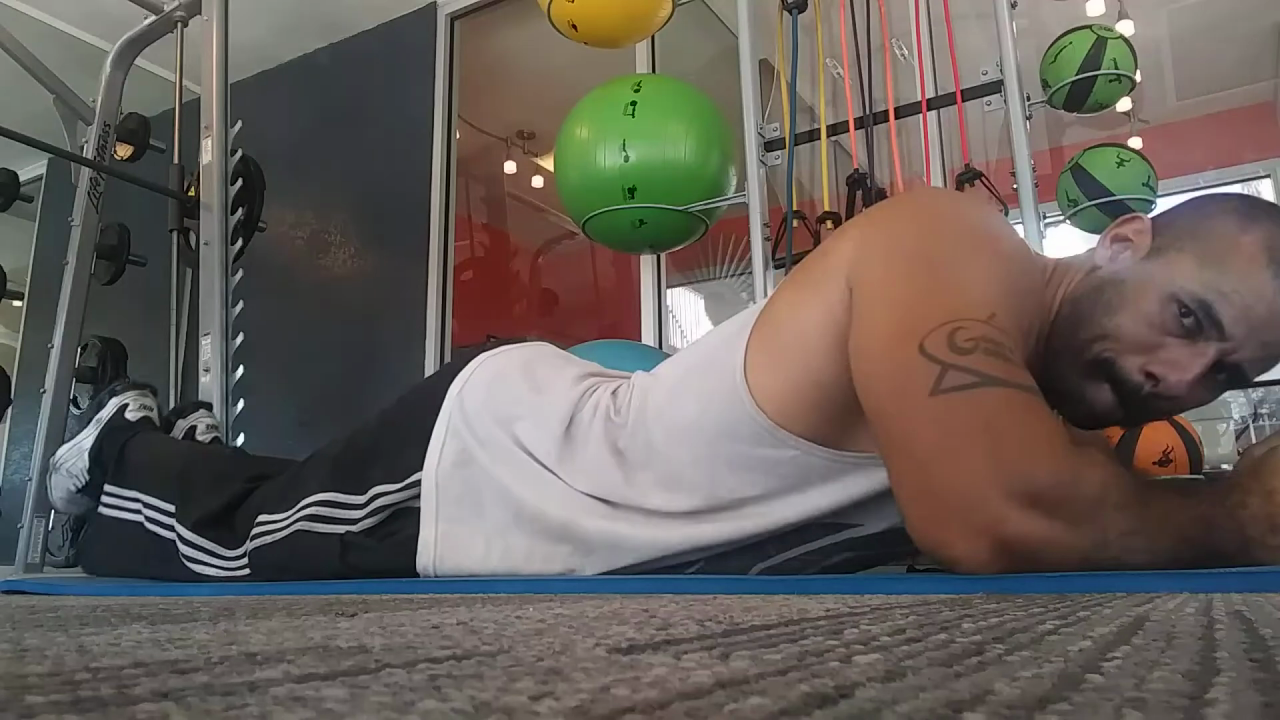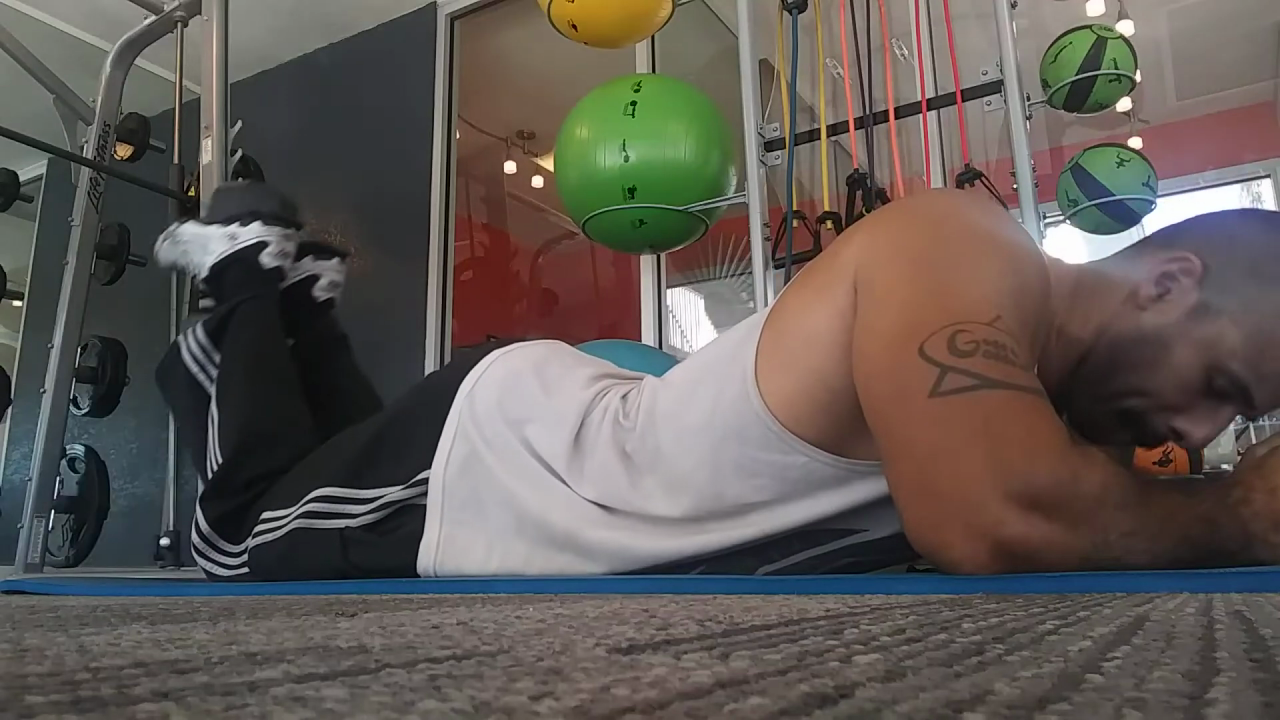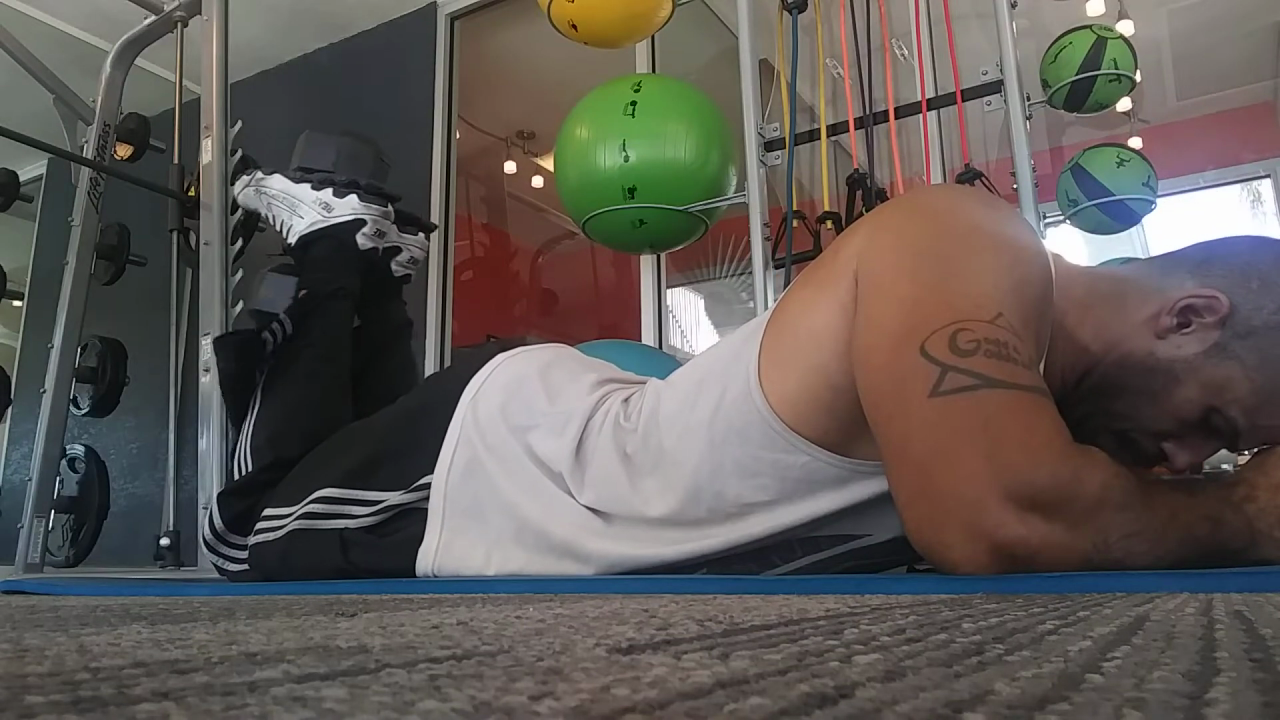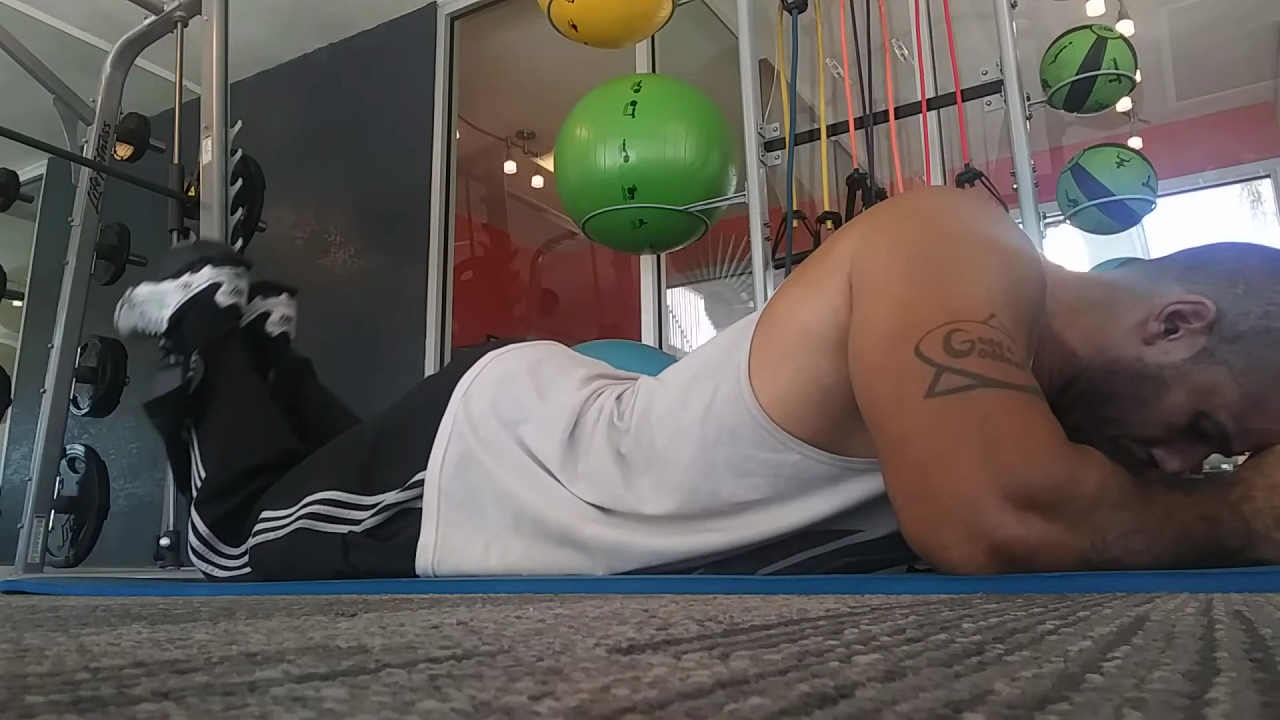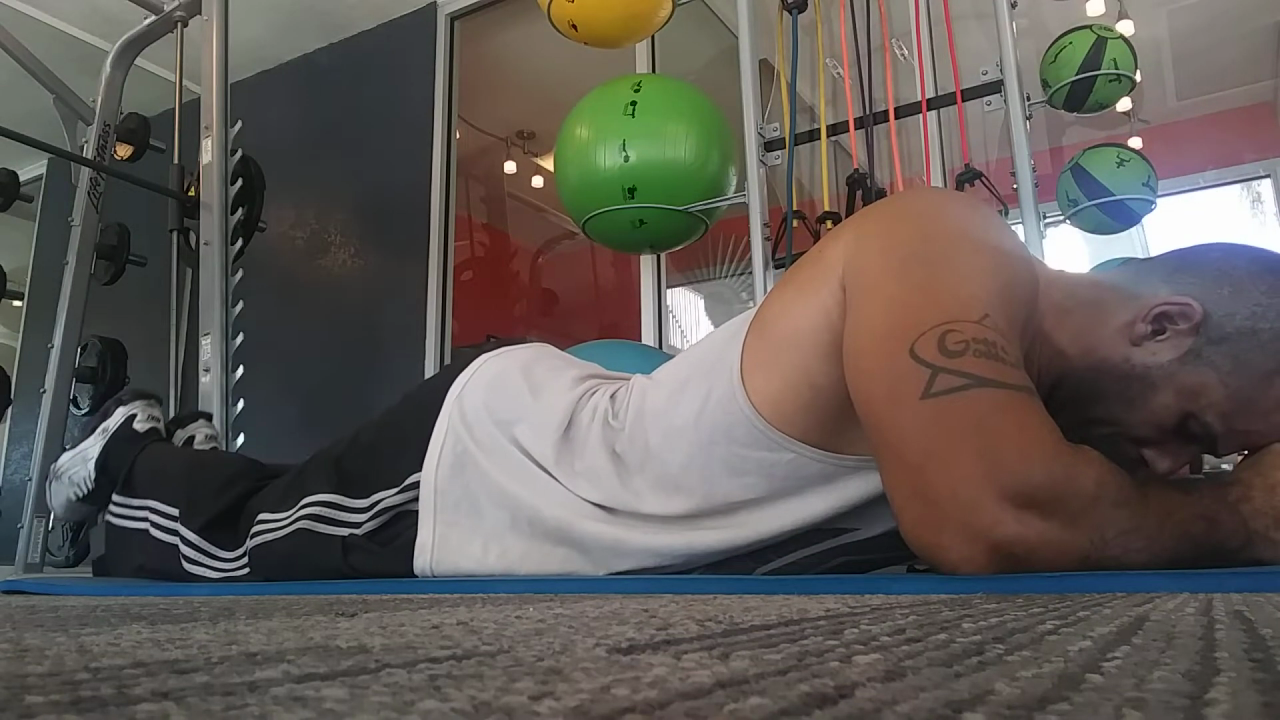
dt=0.7s
person 1, frame 1
left shoulder: (1023, 390)
right shoulder: (950, 248)
right elbow: (994, 520)
left hip: (548, 437)
right hip: (468, 460)
right knee: (230, 545)
left ankle: (173, 445)
right ankle: (132, 445)
person 1, frame 2
left shoulder: (1034, 386)
right shoulder: (959, 248)
right elbow: (995, 520)
left hip: (555, 428)
right hip: (478, 454)
right knee: (239, 530)
left ankle: (289, 298)
right ankle: (253, 271)
person 1, frame 3
left shoulder: (1035, 377)
right shoulder: (963, 246)
right elbow: (999, 522)
left hip: (564, 432)
right hip: (480, 459)
right knee: (251, 533)
left ankle: (364, 273)
right ankle: (341, 253)
person 1, frame 4
left shoulder: (1018, 371)
right shoulder: (954, 246)
right elbow: (997, 520)
left hip: (551, 425)
right hip: (466, 462)
right knee: (236, 539)
left ankle: (247, 338)
right ankle: (219, 324)
person 1, frame 5
left shoulder: (1012, 375)
right shoulder: (946, 248)
right elbow: (993, 519)
left hip: (544, 438)
right hip: (462, 464)
right knee: (228, 554)
left ankle: (169, 452)
right ankle: (137, 456)
